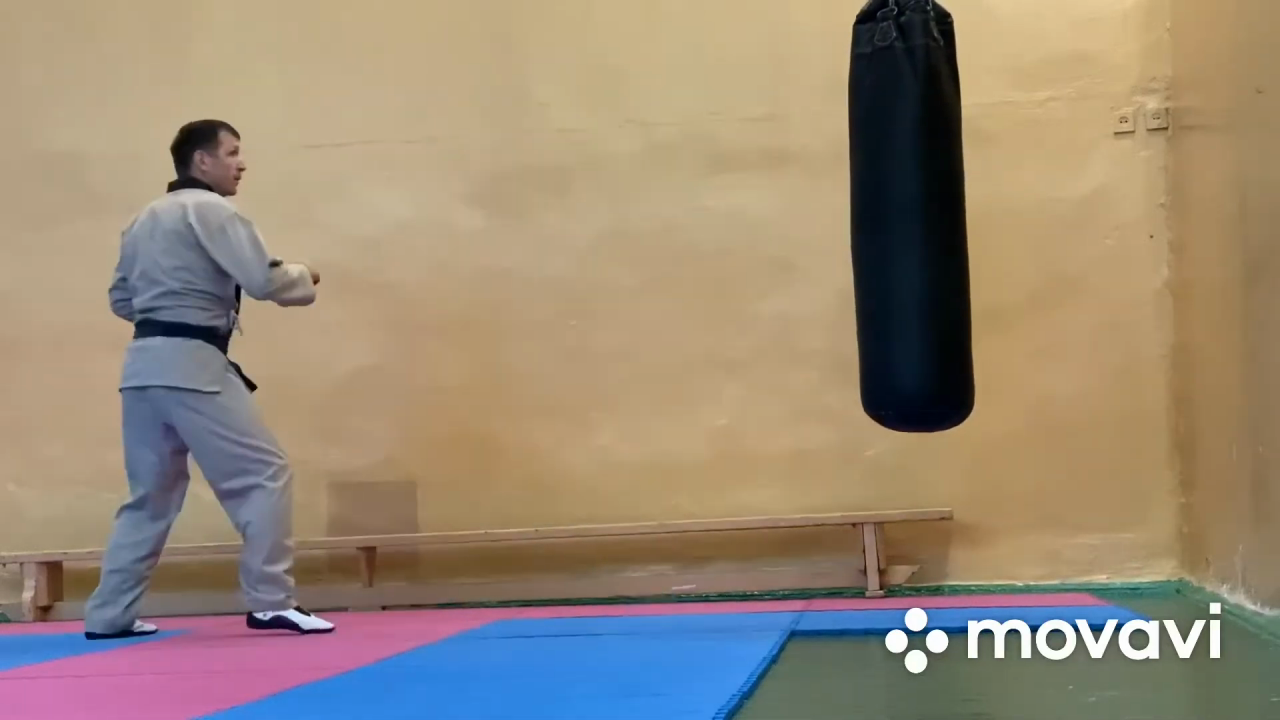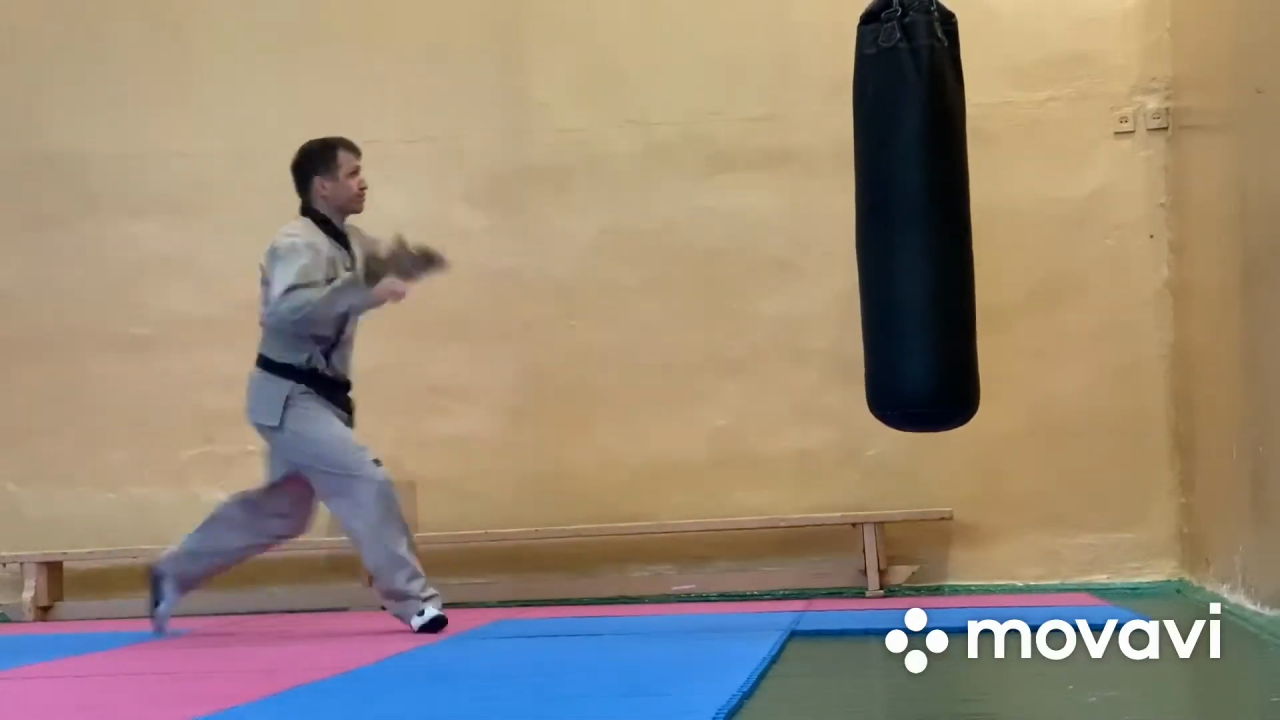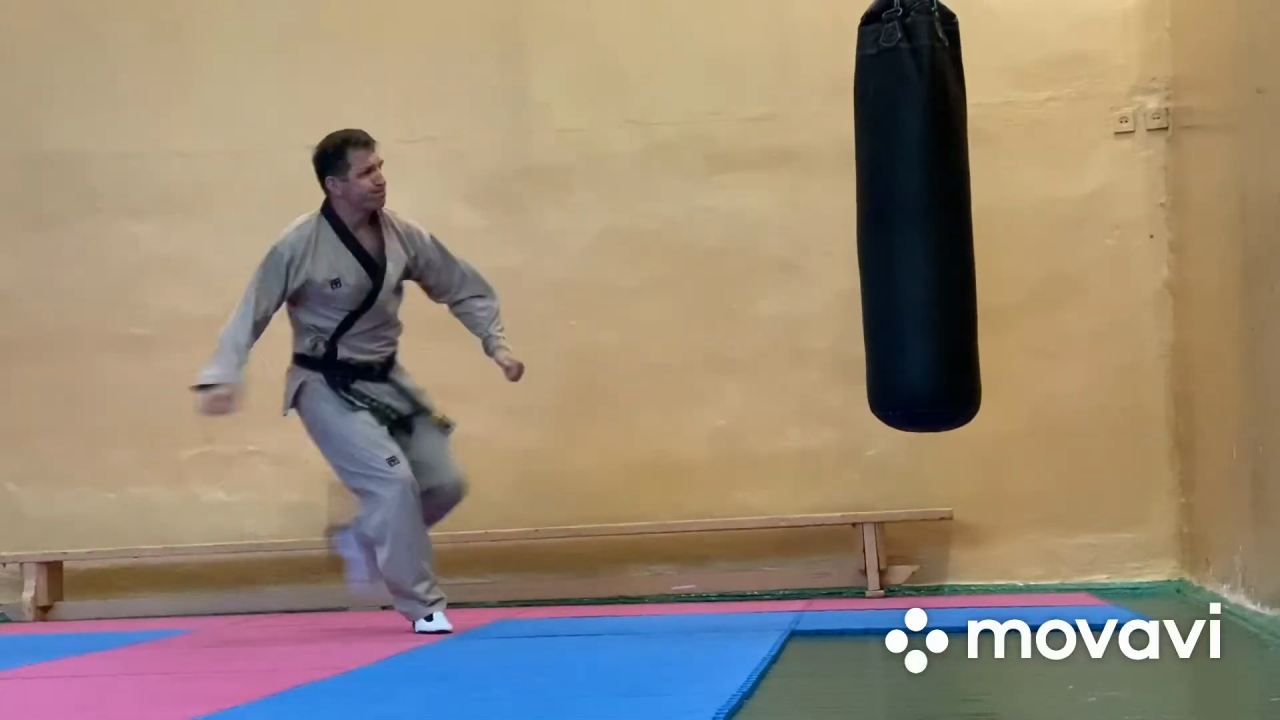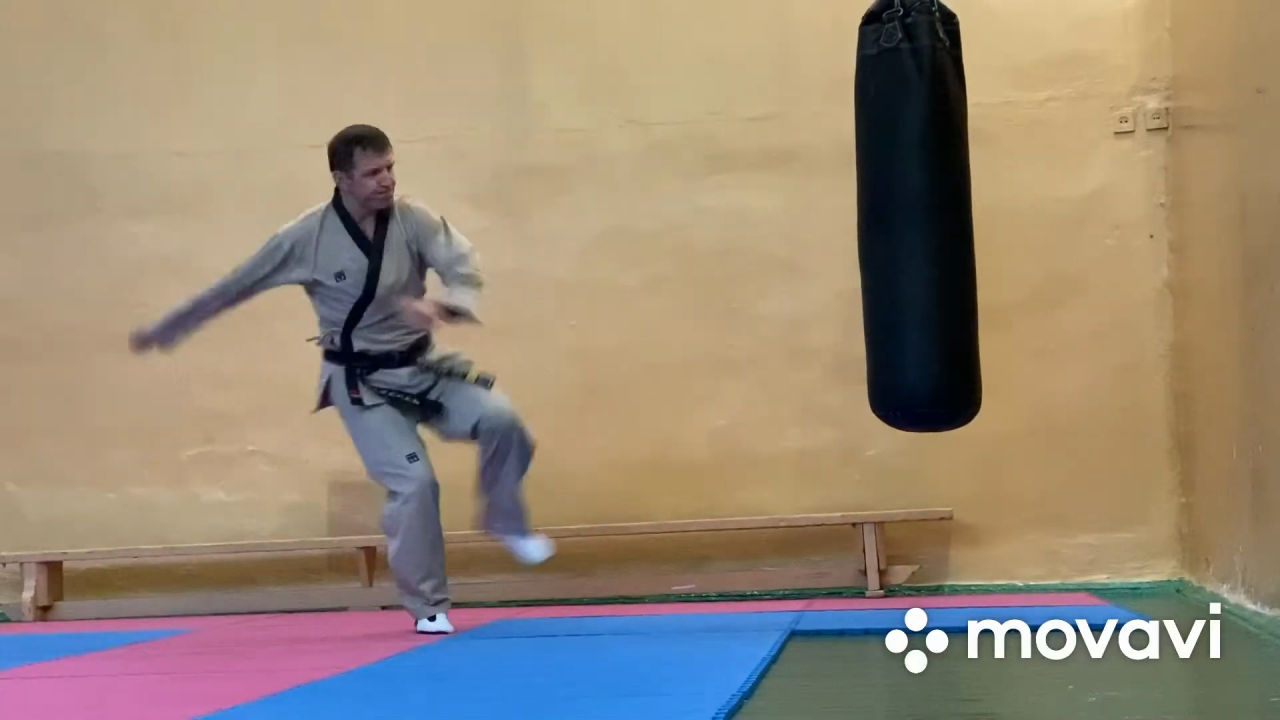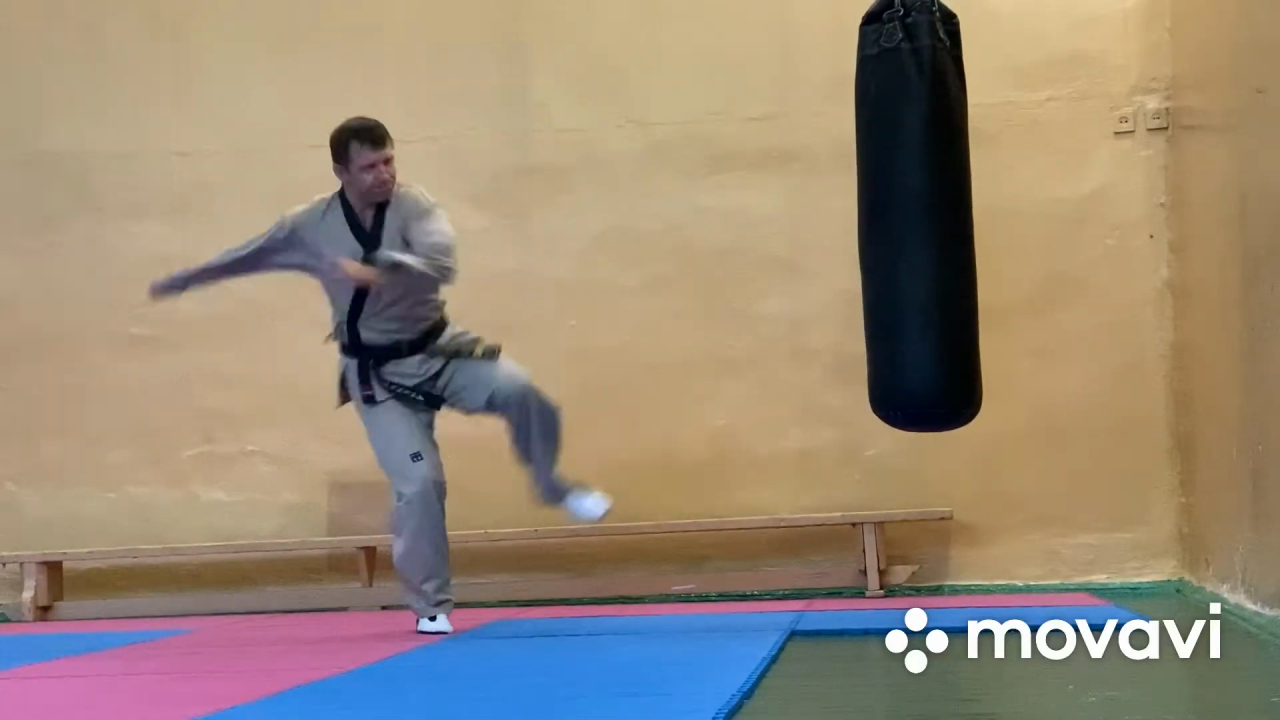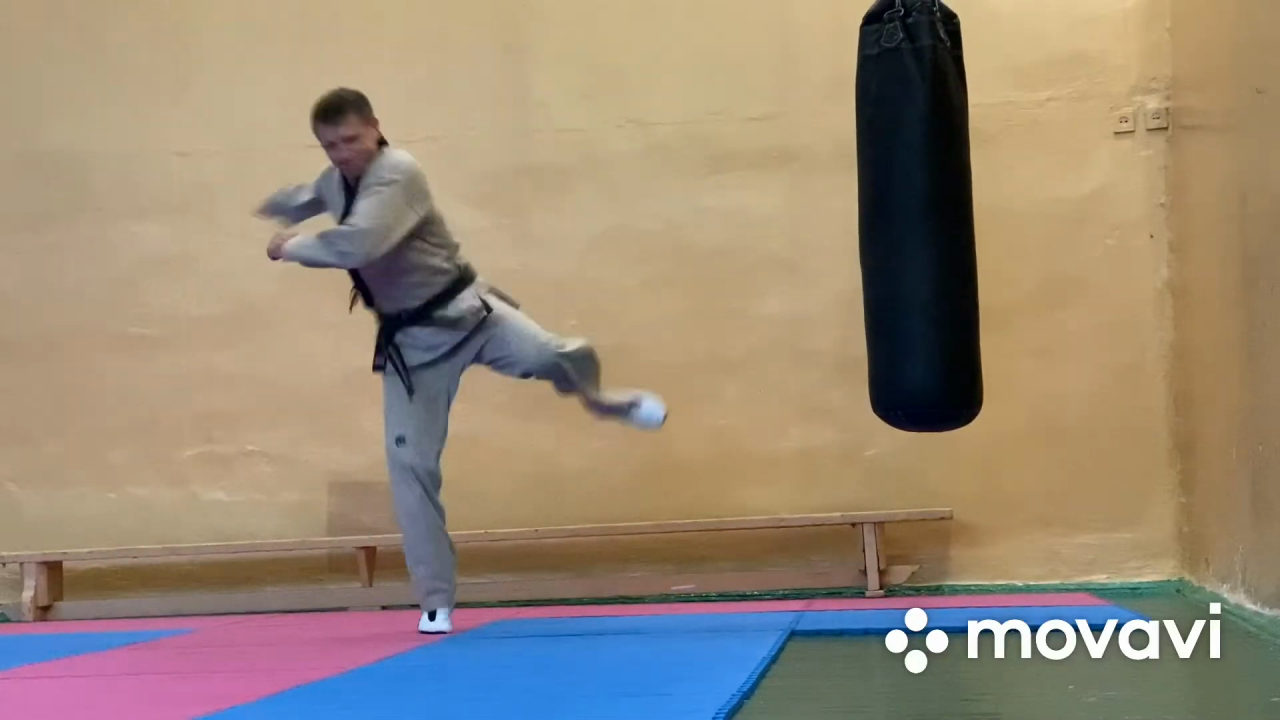
dt=0.4s
person 1, frame 1
left shoulder: (143, 220)
right shoulder: (211, 209)
left elbow: (121, 299)
right elbow: (264, 280)
right wrist: (304, 275)
left hip: (145, 364)
right hip: (192, 365)
left knee: (151, 497)
right knee: (263, 474)
left ankle: (110, 615)
right ankle: (271, 602)
person 1, frame 2
left shoulder: (343, 238)
right shoulder: (298, 242)
left elbow: (380, 272)
right elbow: (291, 306)
left wrist: (409, 262)
right wrist: (372, 293)
left hip: (315, 396)
right hip: (293, 398)
left knee: (281, 509)
right knee: (367, 483)
left ankle: (173, 575)
right ankle: (412, 600)
person 1, frame 3
left shoulder: (402, 233)
right shoulder: (298, 245)
left elbow: (464, 287)
right elbow: (249, 315)
left wrist: (498, 342)
right wrist: (221, 379)
left hip: (382, 381)
right hip: (328, 387)
left knee: (441, 485)
right knee: (393, 484)
left ankle: (362, 538)
right ankle: (422, 604)
person 1, frame 4
left shoulder: (414, 219)
right shoulder: (305, 236)
left elbow: (463, 266)
right elbow: (232, 288)
left wrist: (444, 304)
right wrist: (164, 332)
left hip: (420, 363)
right hip: (360, 381)
left knee: (501, 423)
right knee: (413, 482)
left ankle: (504, 523)
right ankle: (429, 605)
person 1, frame 5
left shoulder: (413, 205)
right shoulder: (310, 224)
left elbow: (440, 260)
right elbow: (245, 256)
left wrist: (375, 270)
right wrist: (180, 280)
left hip: (437, 347)
right hip: (379, 372)
left knee: (519, 392)
right knee: (419, 483)
left ankle: (552, 487)
right ankle: (432, 604)
person 1, frame 6
left shoulder: (398, 173)
right shoulder: (335, 180)
left elbow: (359, 243)
right elbow: (304, 199)
left wrist: (292, 246)
right wrist: (276, 209)
left hip: (462, 311)
right hip: (408, 339)
left knee: (549, 356)
right knee: (410, 465)
left ankle: (603, 401)
right ankle: (435, 600)
